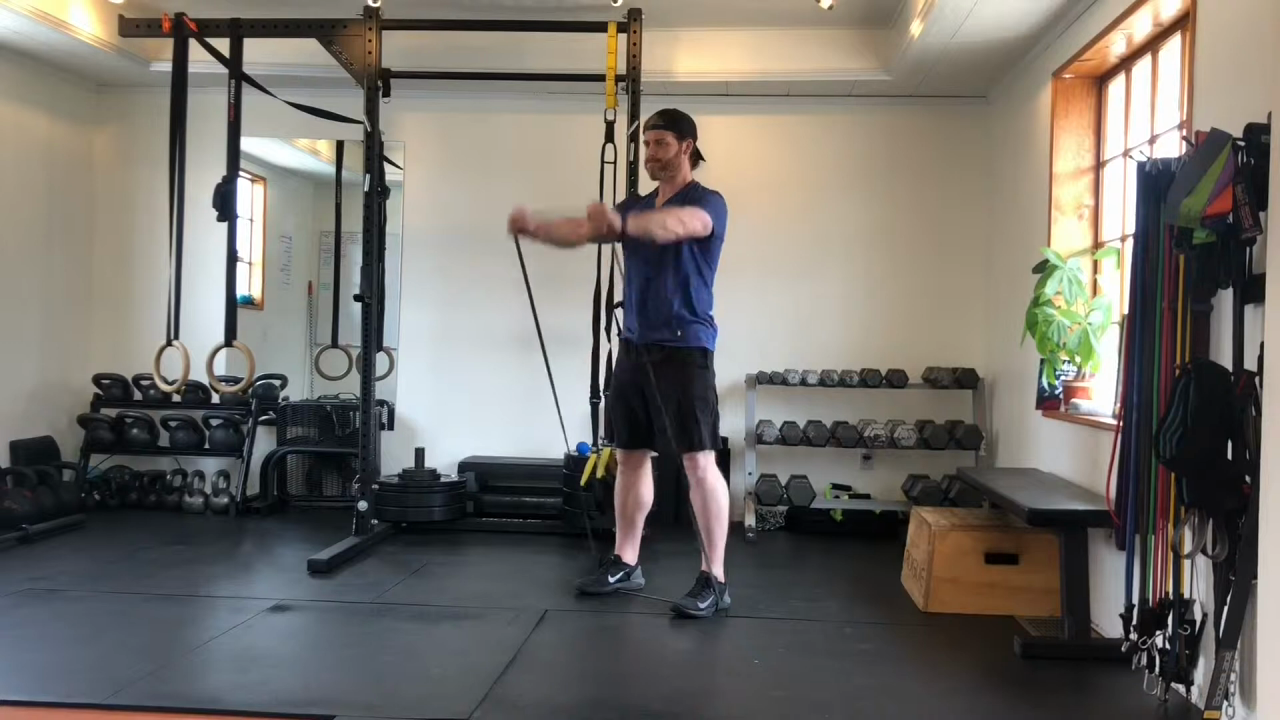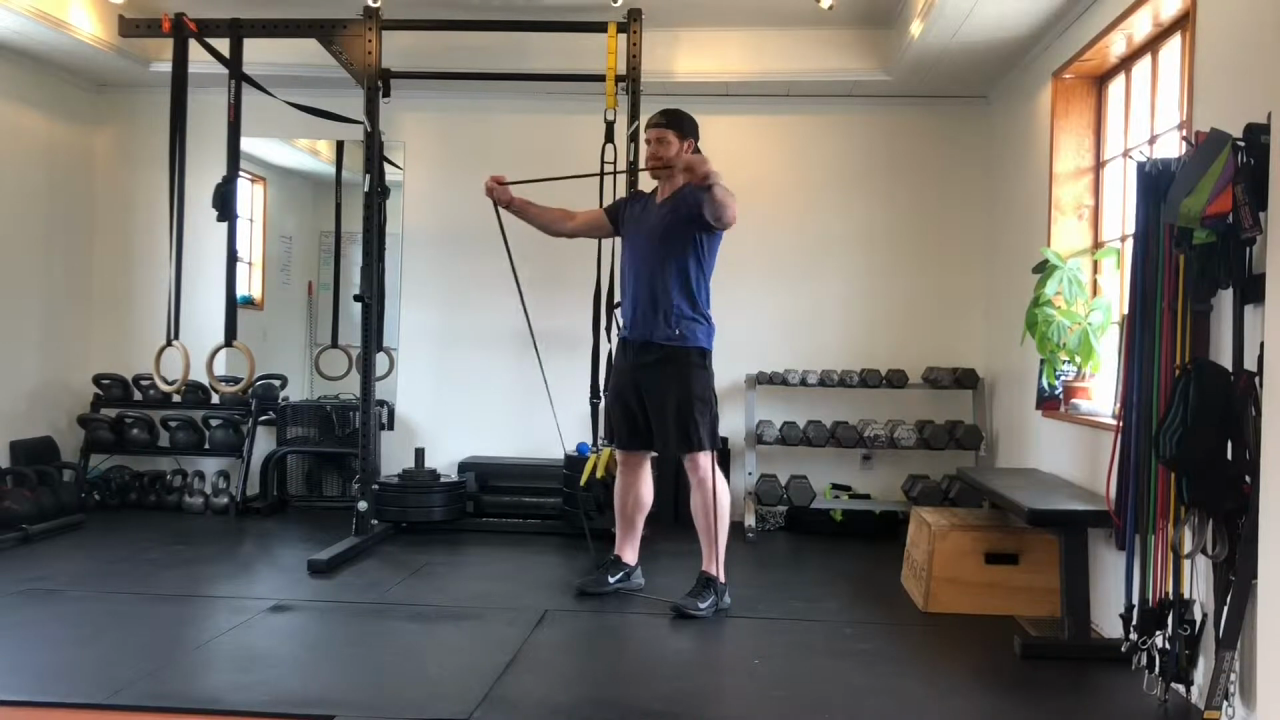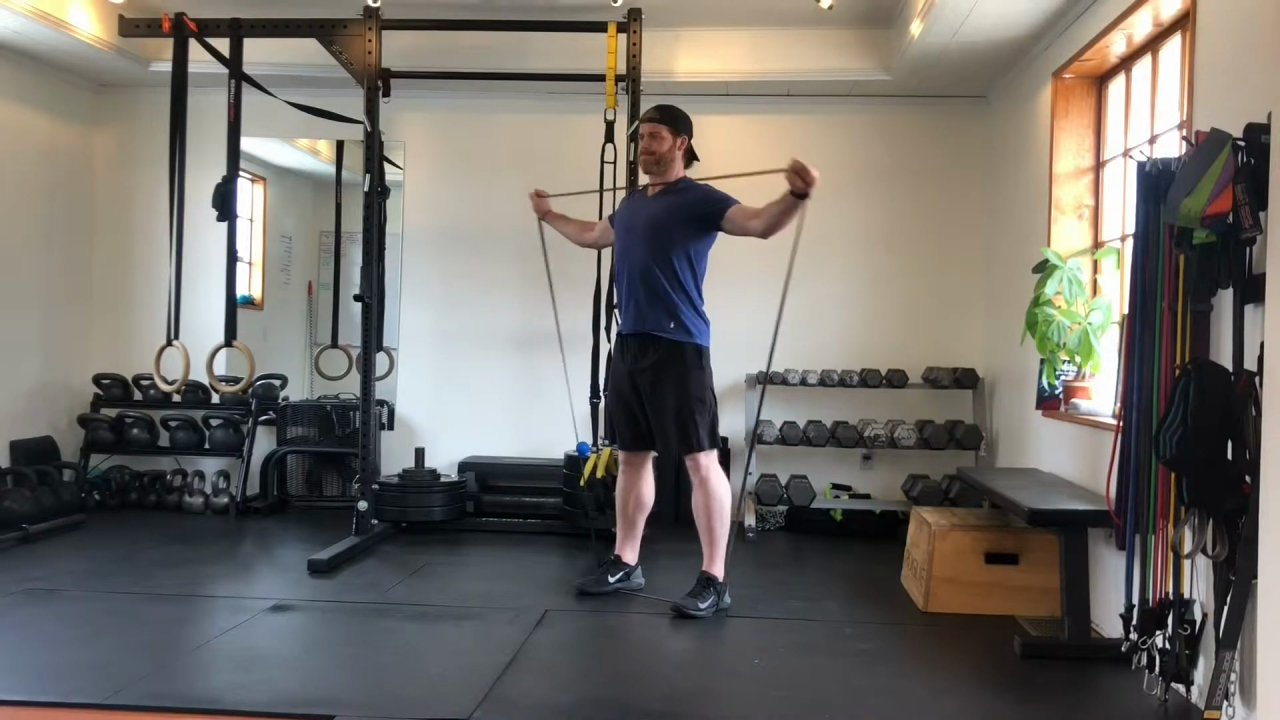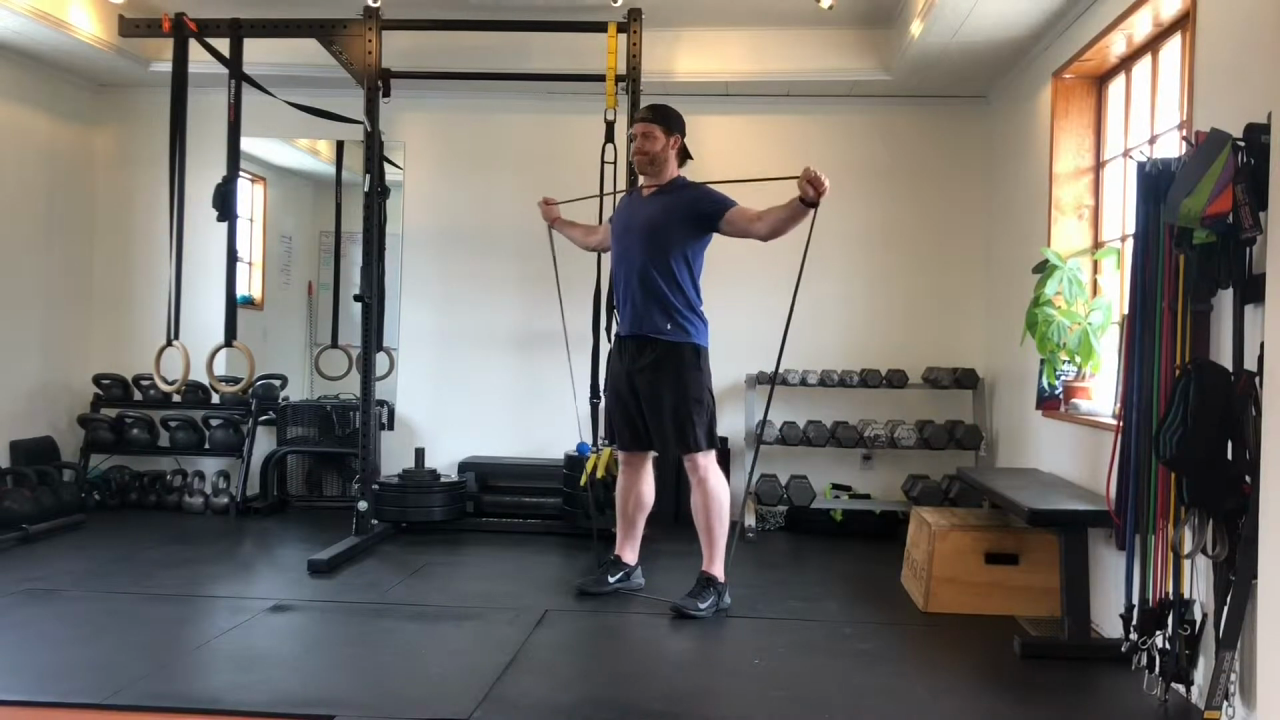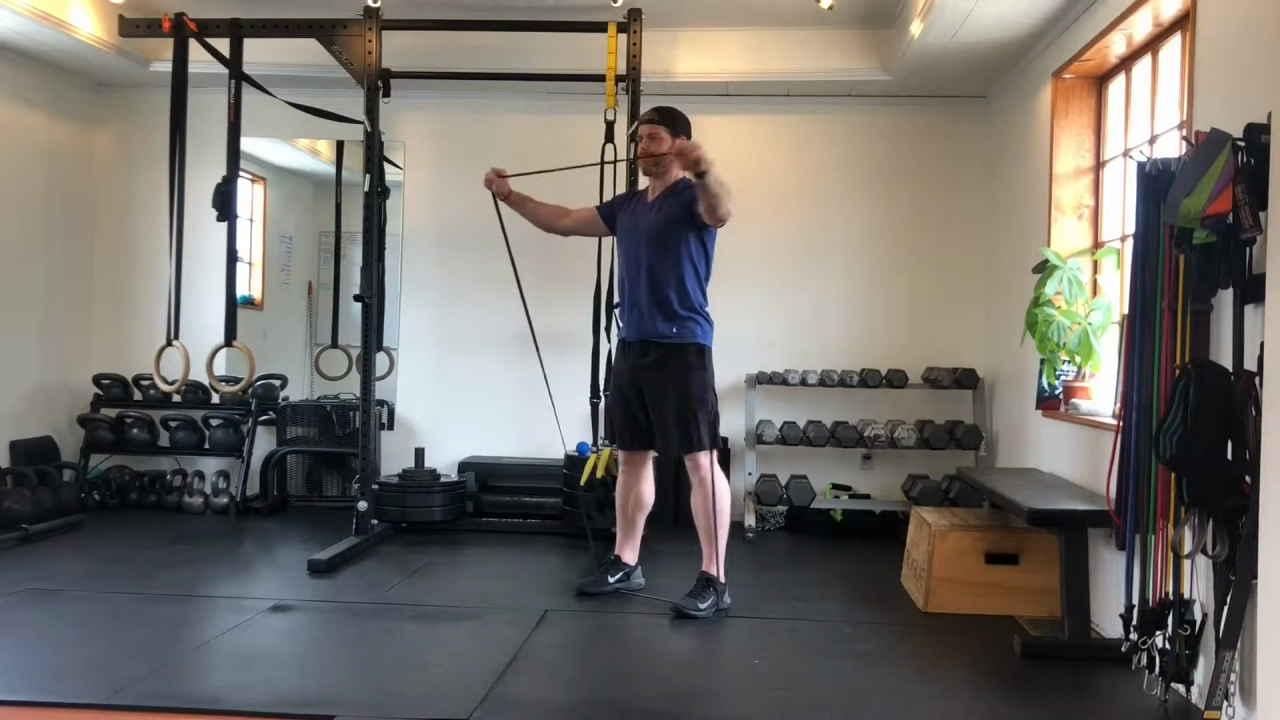
dt=0.4s
person 1, frame 1
left shoulder: (706, 202)
right shoulder: (635, 206)
left elbow: (675, 224)
right elbow: (582, 229)
left wrist: (622, 224)
right wrist: (536, 226)
left hip: (683, 349)
right hip: (634, 348)
left knee: (698, 461)
right knee: (630, 457)
left ankle: (713, 579)
right ankle: (625, 562)
person 1, frame 2
left shoulder: (701, 201)
right shoulder: (633, 207)
left elbow: (725, 214)
right elbow: (569, 224)
left wrist: (709, 178)
right wrist: (511, 202)
left hip: (682, 348)
right hip: (632, 347)
left knee: (699, 462)
right knee: (630, 457)
left ankle: (714, 579)
right ankle: (626, 562)
person 1, frame 3
left shoulder: (697, 198)
right shoulder: (633, 202)
left elbow: (760, 223)
right elbow: (596, 235)
left wrist: (795, 195)
right wrist: (550, 215)
left hip: (676, 346)
right hip: (627, 345)
left knee: (699, 460)
right knee: (630, 457)
left ankle: (713, 578)
right ankle: (624, 562)
person 1, frame 4
left shoulder: (695, 200)
right shoulder: (629, 204)
left elbow: (760, 225)
right elbow: (600, 239)
left wrist: (804, 202)
right wrist: (558, 222)
left hip: (675, 346)
right hip: (627, 345)
left knee: (699, 461)
right knee: (631, 458)
left ankle: (713, 579)
right ankle: (625, 562)
person 1, frame 5
left shoulder: (691, 199)
right shoulder: (627, 206)
left elbow: (719, 211)
right elbow: (563, 221)
left wrist: (704, 174)
right wrist: (508, 196)
left hip: (681, 347)
right hip: (632, 346)
left knee: (700, 461)
right knee: (632, 457)
left ankle: (714, 580)
right ankle: (625, 563)
